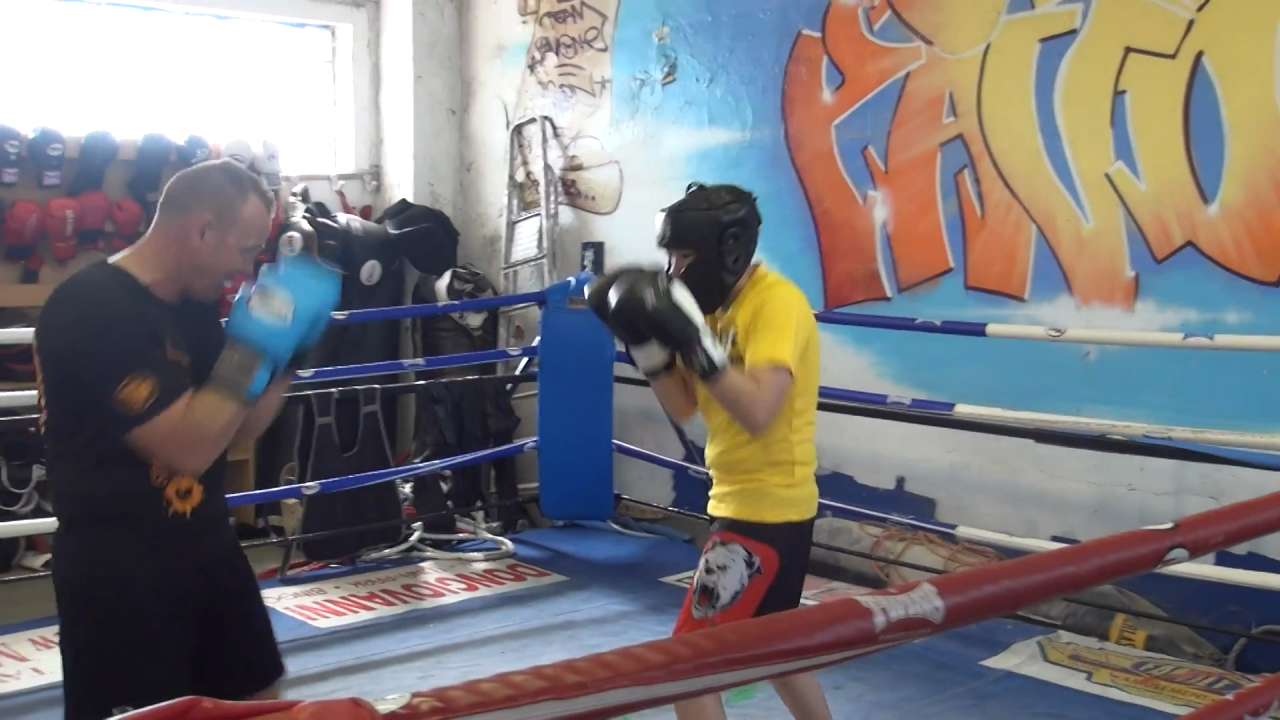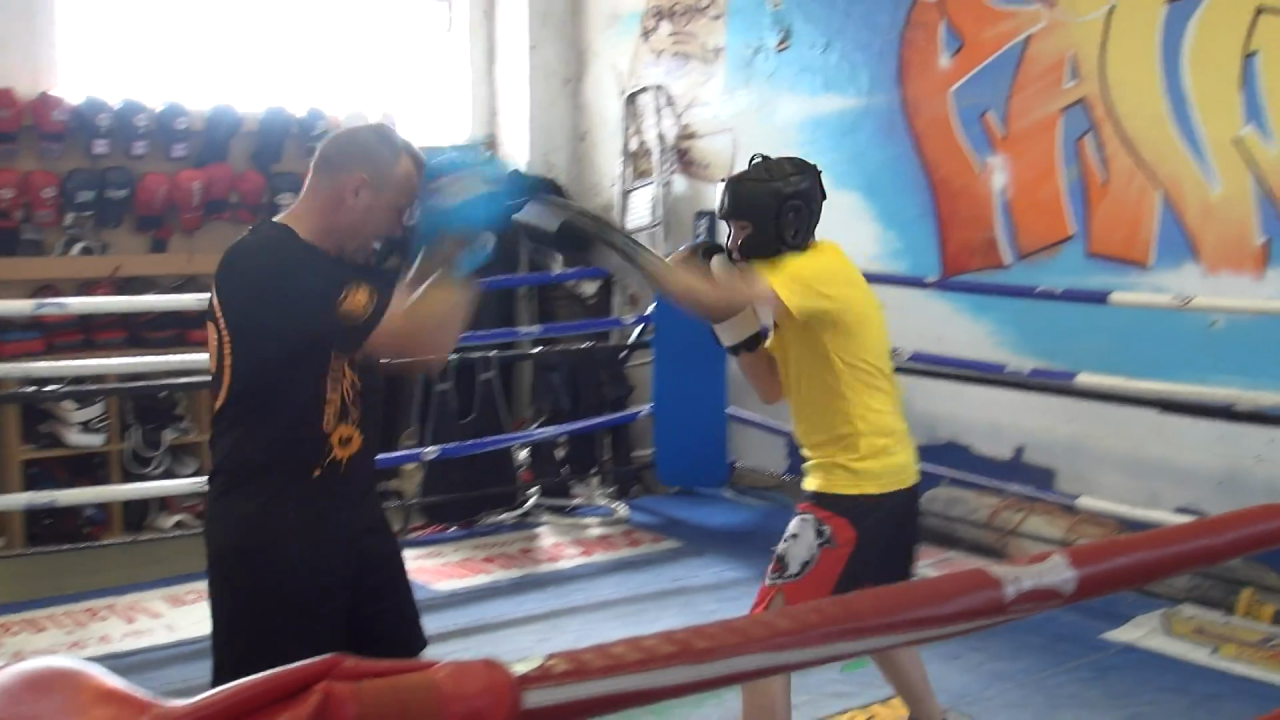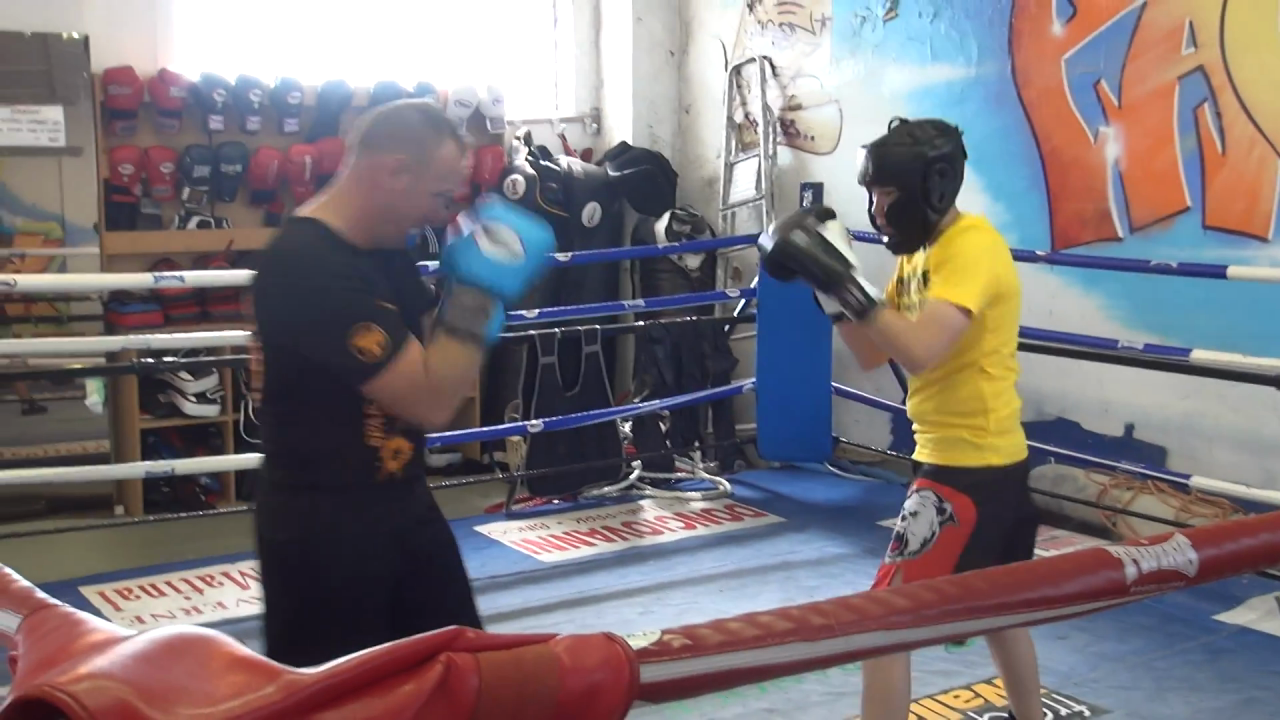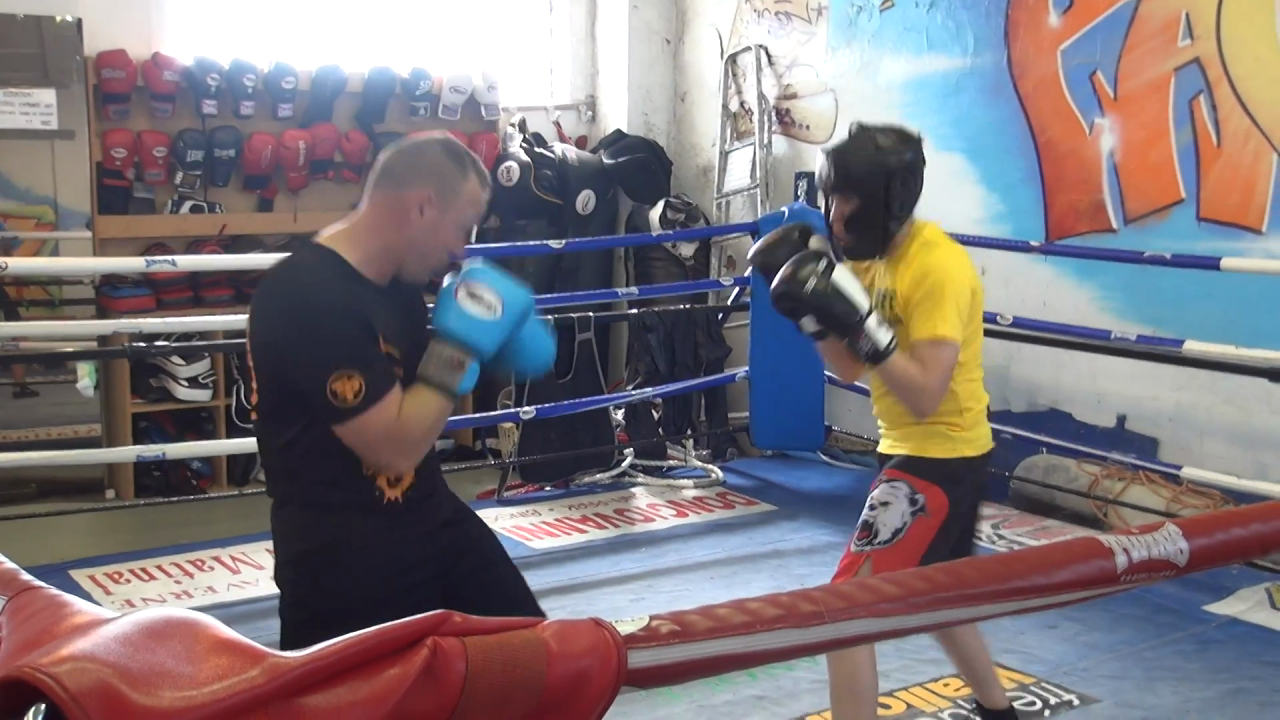
dt=0.7s
person 1, frame 1
left shoulder: (777, 303)
right shoulder: (716, 307)
left elbow: (759, 413)
right elbow: (684, 407)
left wrist: (693, 338)
right wrist: (647, 337)
left hip: (766, 509)
right hip: (743, 505)
person 1, frame 2
left shoulder: (815, 271)
right shoulder: (803, 274)
left elbow: (714, 296)
right elbow: (771, 387)
right wrist: (734, 321)
left hip: (852, 487)
right hip: (889, 478)
person 1, frame 3
left shoulder: (974, 249)
right shoulder: (924, 249)
left elbow: (919, 353)
right elbow: (872, 354)
left wrist: (845, 278)
right wrist: (829, 283)
left hip: (970, 465)
right hip: (989, 461)
person 1, frame 4
left shoulder: (939, 267)
right shoulder: (868, 256)
left elbow: (925, 398)
right elbow: (850, 368)
left wrist: (861, 324)
right wrist: (812, 310)
left hip: (939, 456)
right hip: (920, 452)
person 2, frame 1
left shoulder: (194, 306)
right shoulder: (91, 309)
left elbow: (245, 425)
right elbow: (189, 449)
left wrist: (286, 344)
right wrist: (254, 348)
left hip: (205, 549)
right hip: (119, 570)
person 2, frame 2
left shoulder: (326, 259)
right shoulder: (267, 265)
right elbow: (425, 341)
left wrist: (443, 245)
left hip: (346, 512)
right hip: (271, 529)
person 2, frame 3
left shoulder: (383, 251)
right shoulder: (308, 266)
left elbow: (416, 355)
right elbow: (426, 399)
left wrist: (464, 293)
right wrist: (483, 292)
left hip: (395, 508)
right hip: (324, 529)
person 2, frame 4
left shoulder: (395, 279)
right shoulder: (307, 297)
right elbow: (394, 445)
left wrist: (501, 340)
right wrist: (464, 343)
left hip: (429, 518)
right hip: (341, 548)
